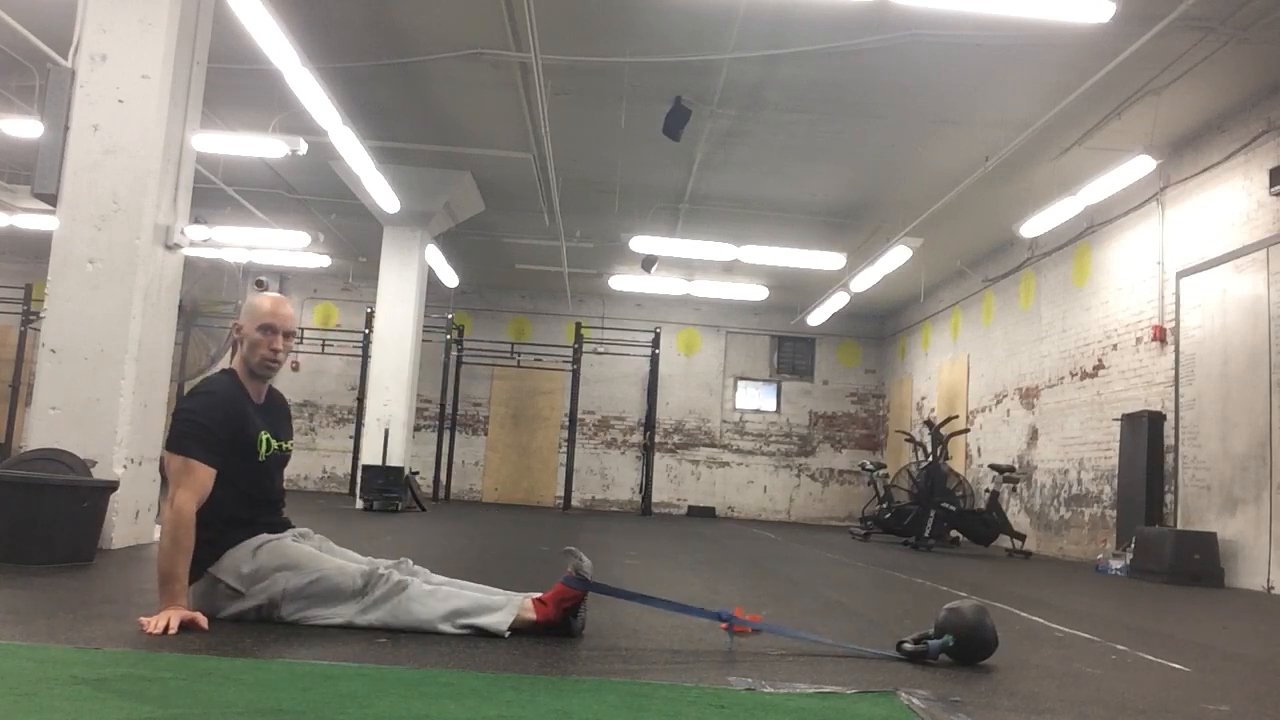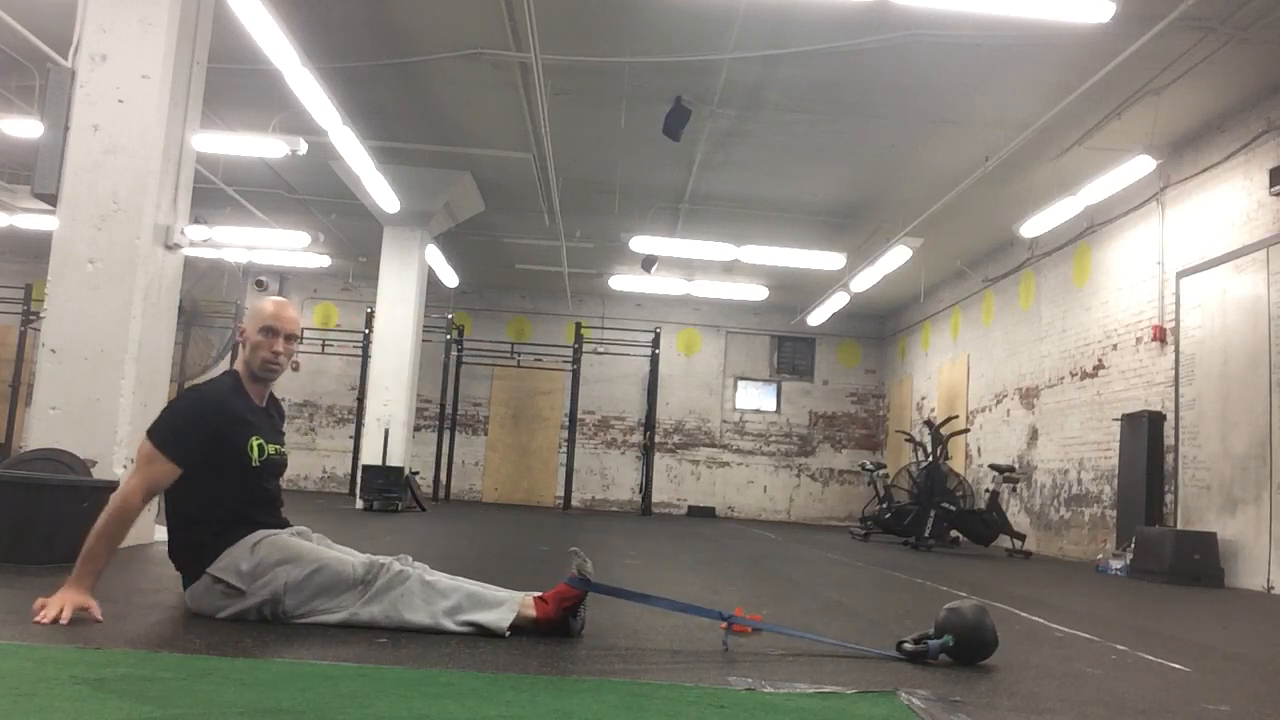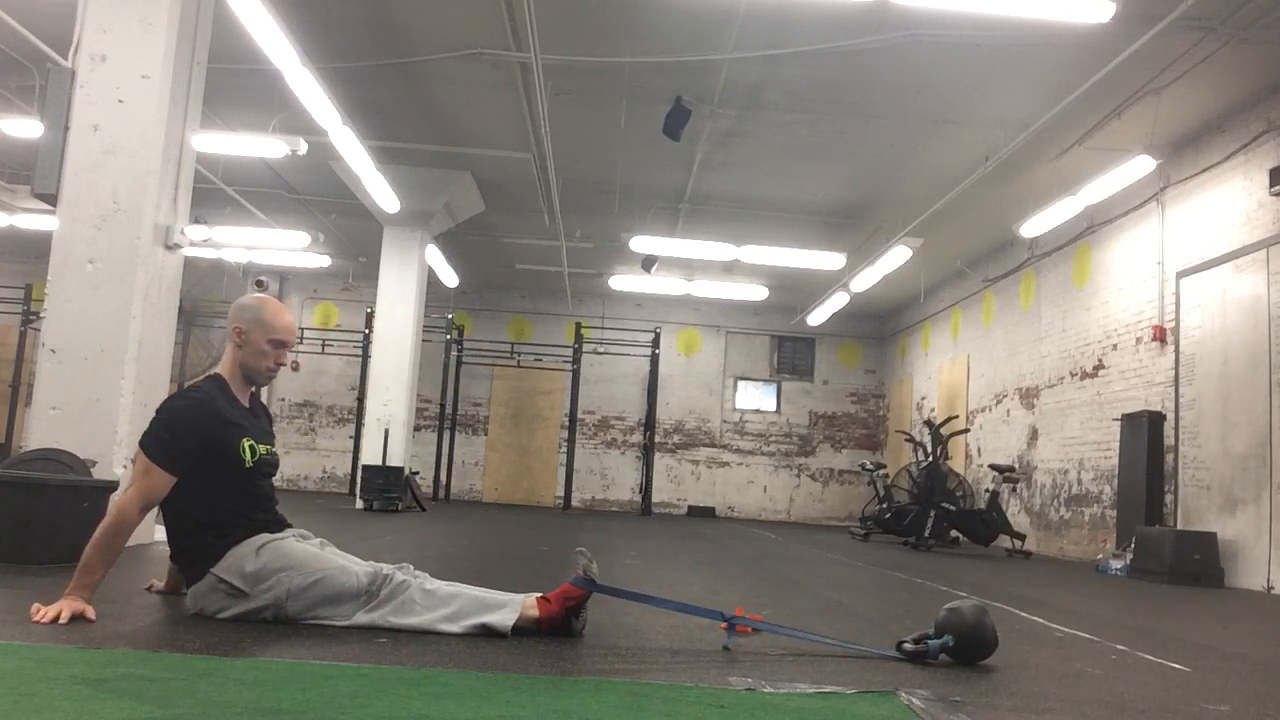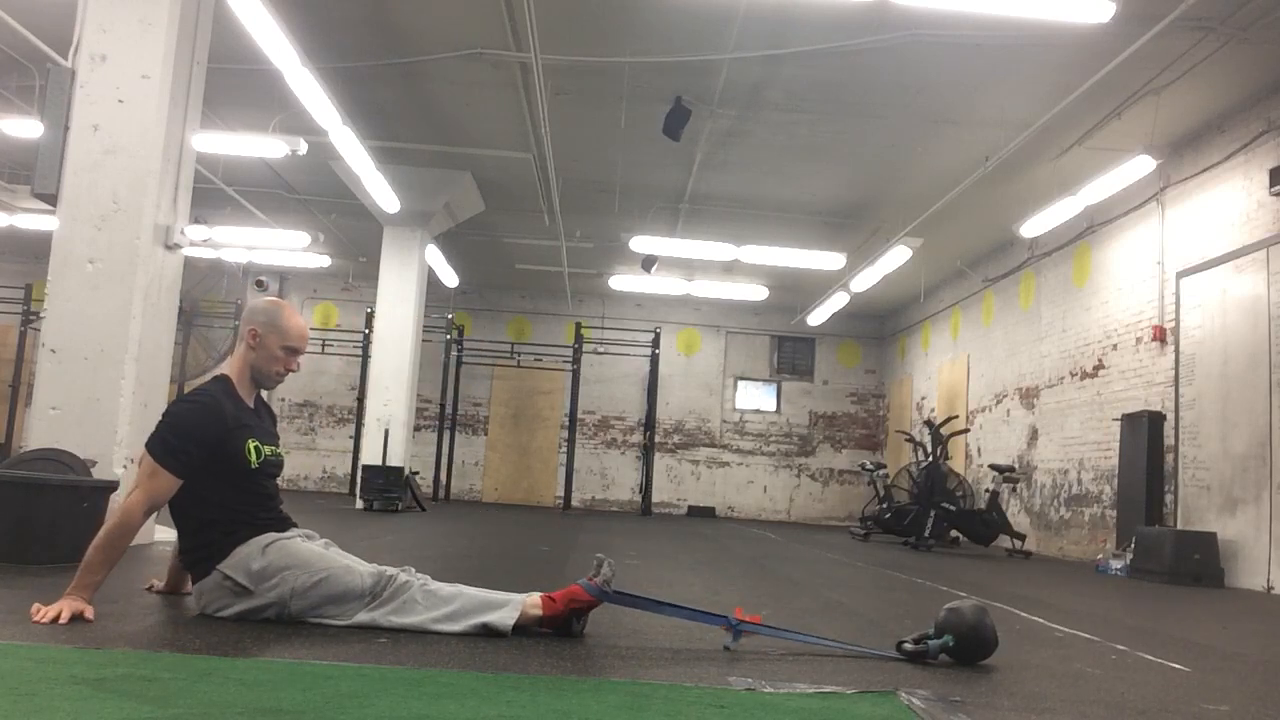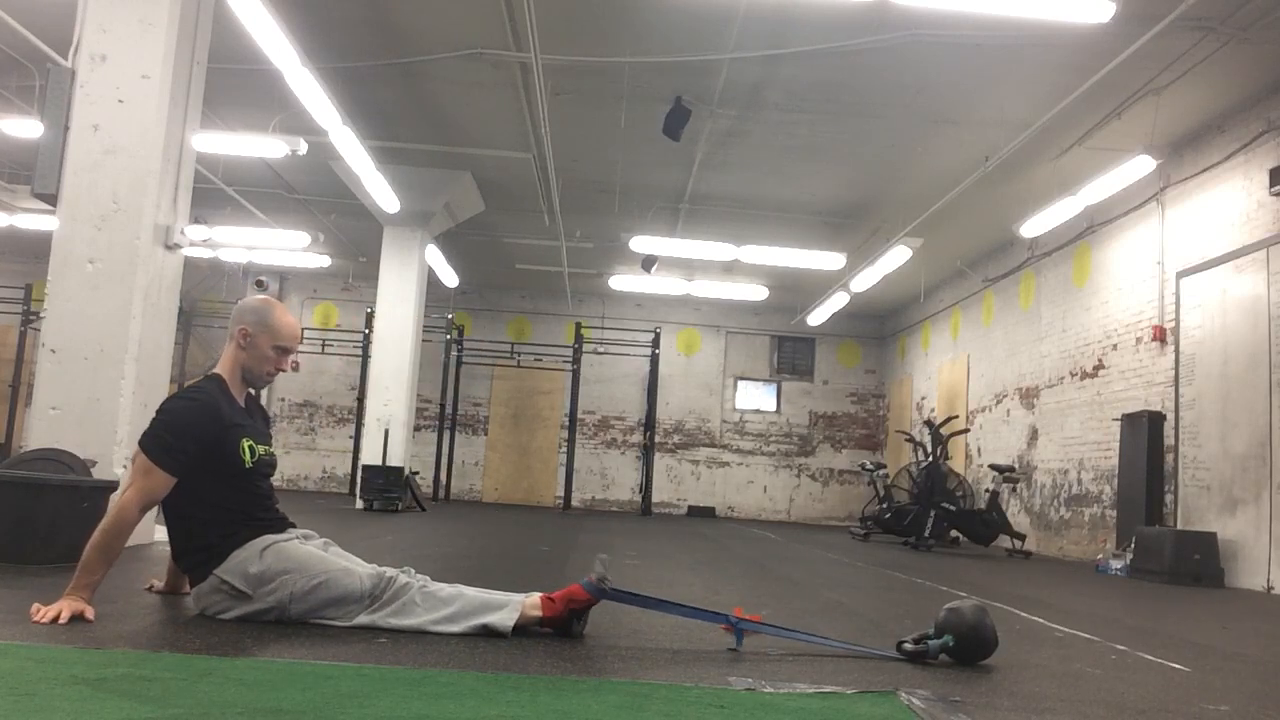
dt=0.4s
person 1, frame 1
left shoulder: (276, 406)
right shoulder: (210, 404)
right elbow: (183, 504)
right wrist: (173, 602)
left hip: (278, 540)
right hip: (229, 565)
left knee: (393, 574)
right knee: (372, 590)
left ankle: (534, 608)
right ankle: (536, 614)
person 1, frame 2
left shoulder: (271, 410)
right shoulder: (203, 406)
right elbow: (133, 495)
left wrist: (195, 571)
right wrist: (78, 584)
left hip: (277, 541)
right hip: (228, 565)
left knee: (391, 573)
right knee: (377, 581)
left ankle: (532, 608)
right ankle: (534, 612)
person 1, frame 3
left shoulder: (256, 412)
right shoulder: (192, 410)
right elbow: (132, 505)
left wrist: (178, 579)
right wrist: (78, 594)
left hip: (281, 544)
right hip: (233, 569)
left knee: (389, 582)
right knee: (380, 590)
left ankle: (535, 610)
right ankle: (540, 611)
person 1, frame 4
left shoulder: (260, 413)
right shoulder: (200, 412)
right elbow: (139, 504)
left wrist: (177, 579)
right wrist: (78, 593)
left hip: (285, 544)
right hip: (240, 567)
left knee: (392, 584)
right knee: (385, 591)
left ankle: (538, 606)
right ankle: (543, 608)
person 1, frame 5
left shoulder: (253, 411)
right shoulder: (194, 410)
right elbow: (133, 503)
left wrist: (177, 579)
right wrist: (77, 594)
left hip: (287, 544)
right hip: (237, 568)
left knee: (394, 585)
right knee: (386, 593)
left ankle: (539, 607)
right ankle: (544, 609)
